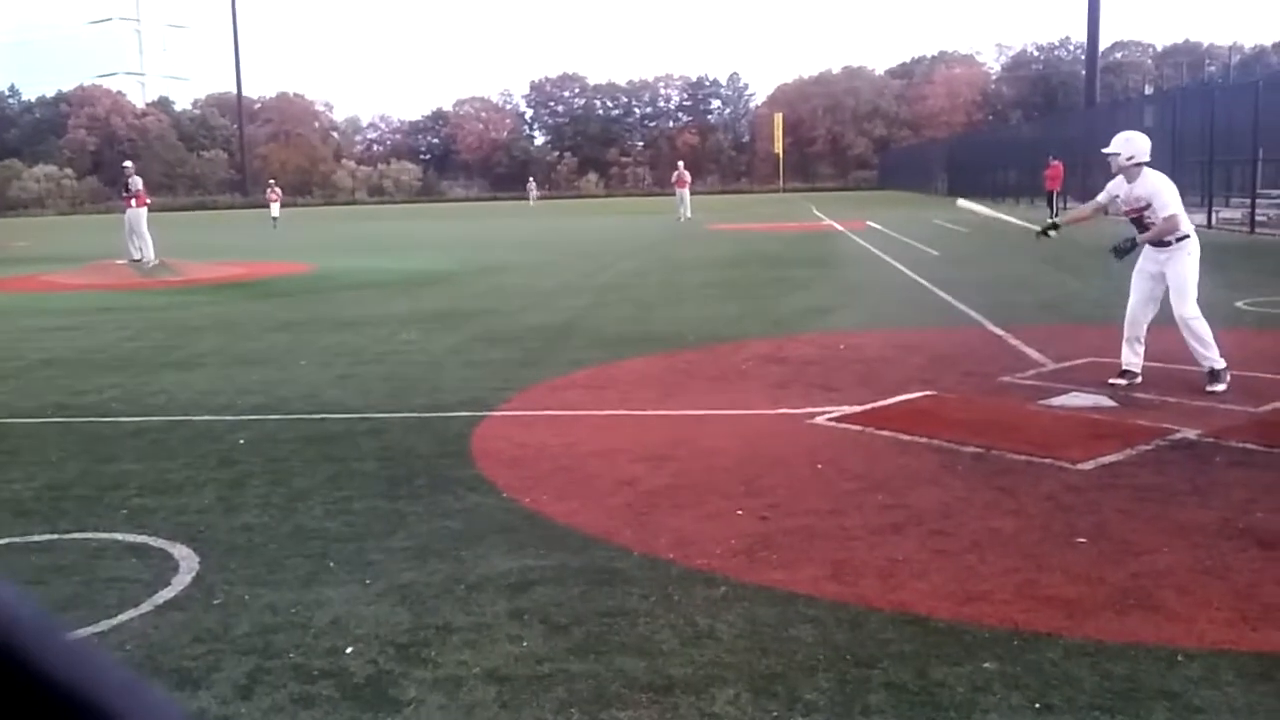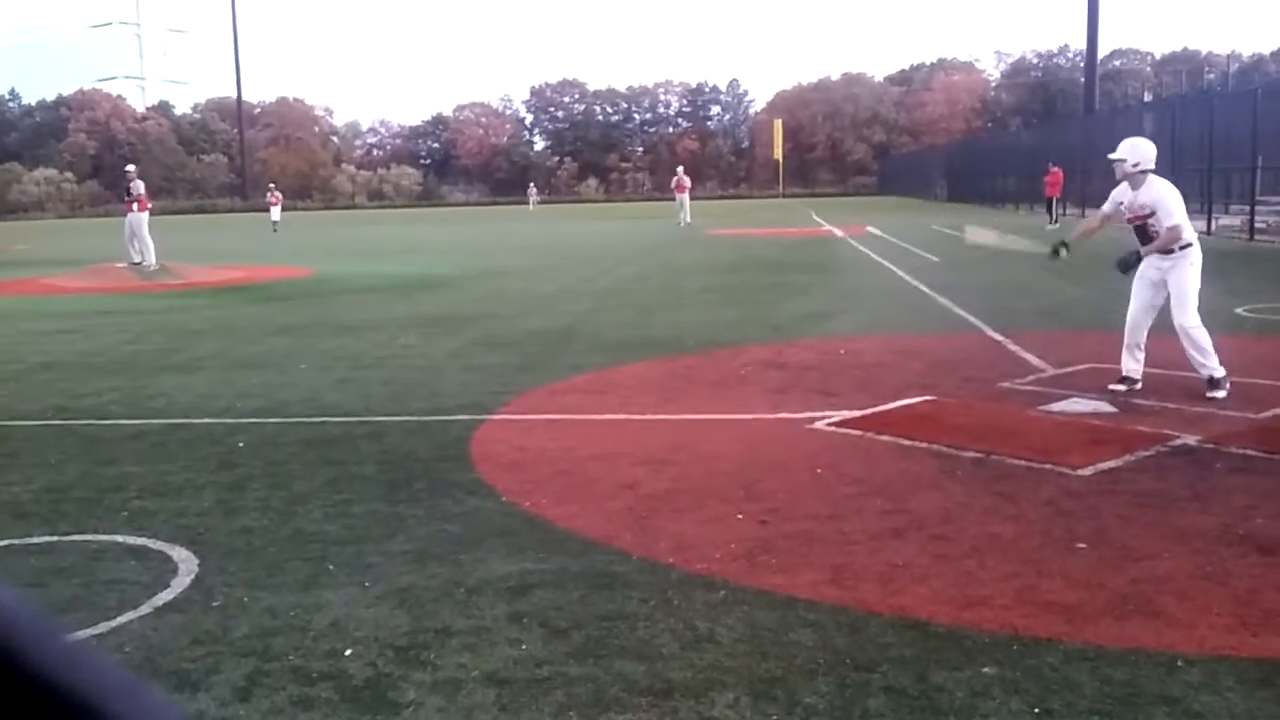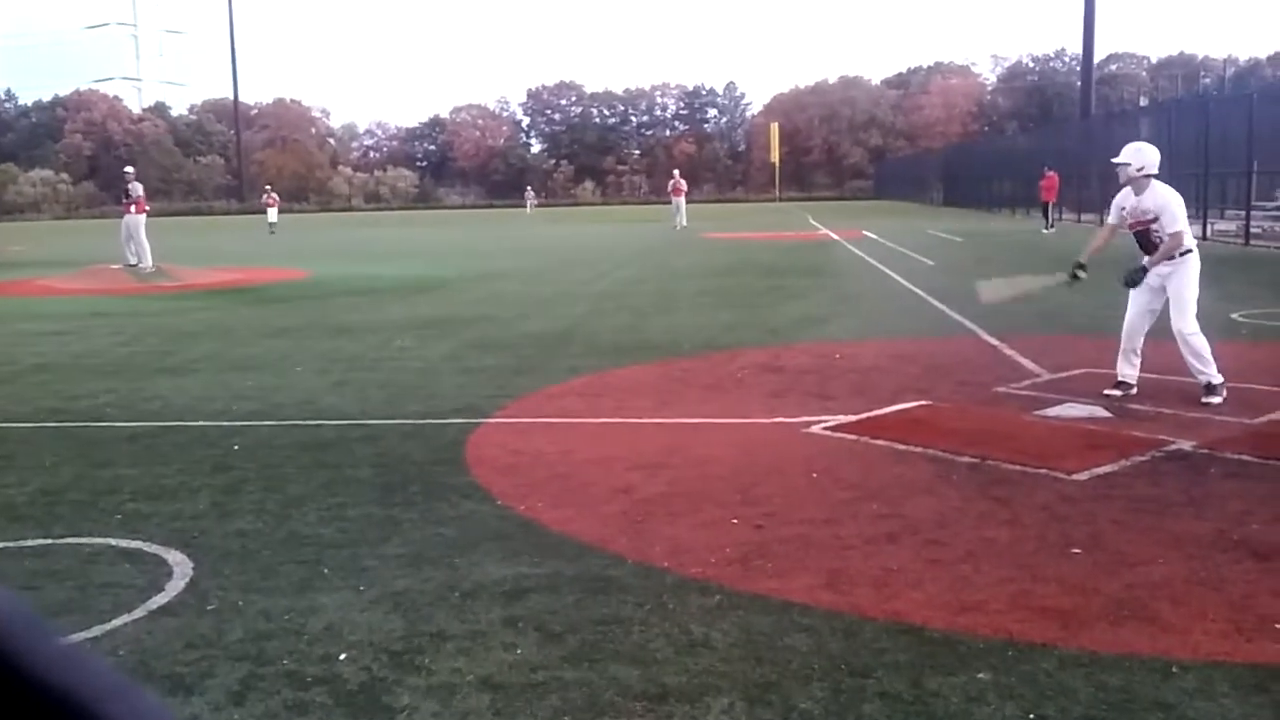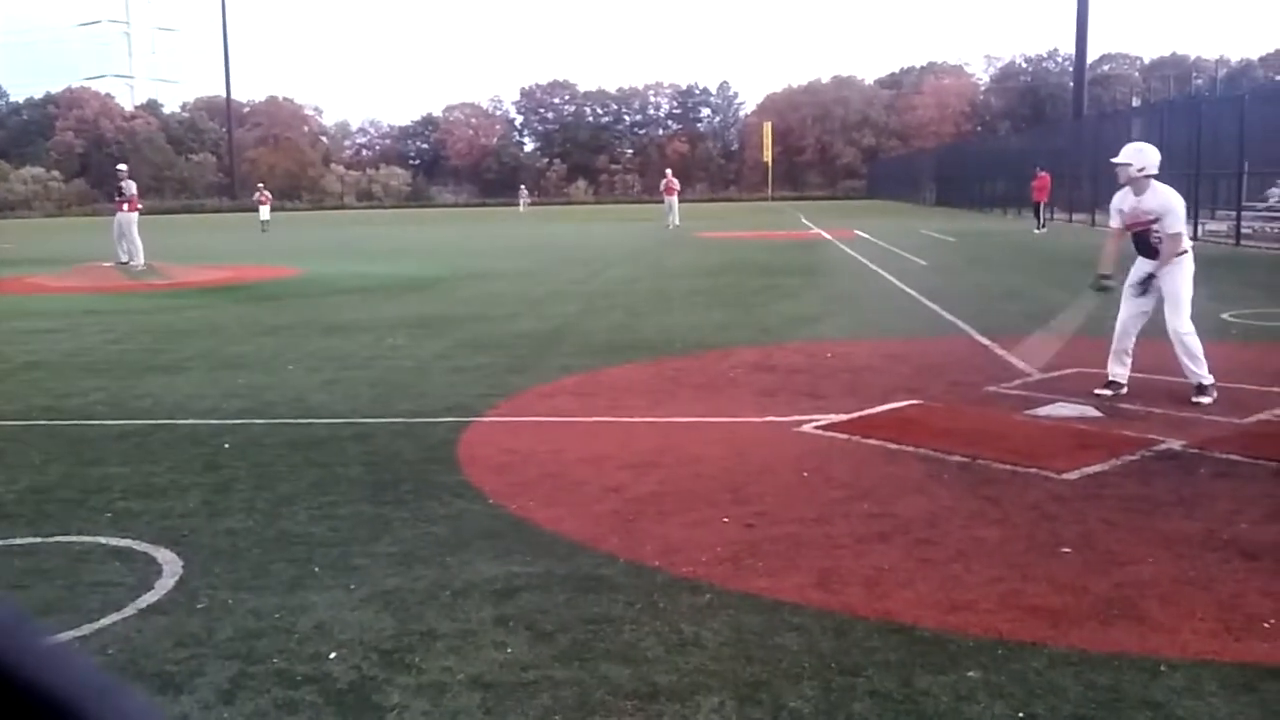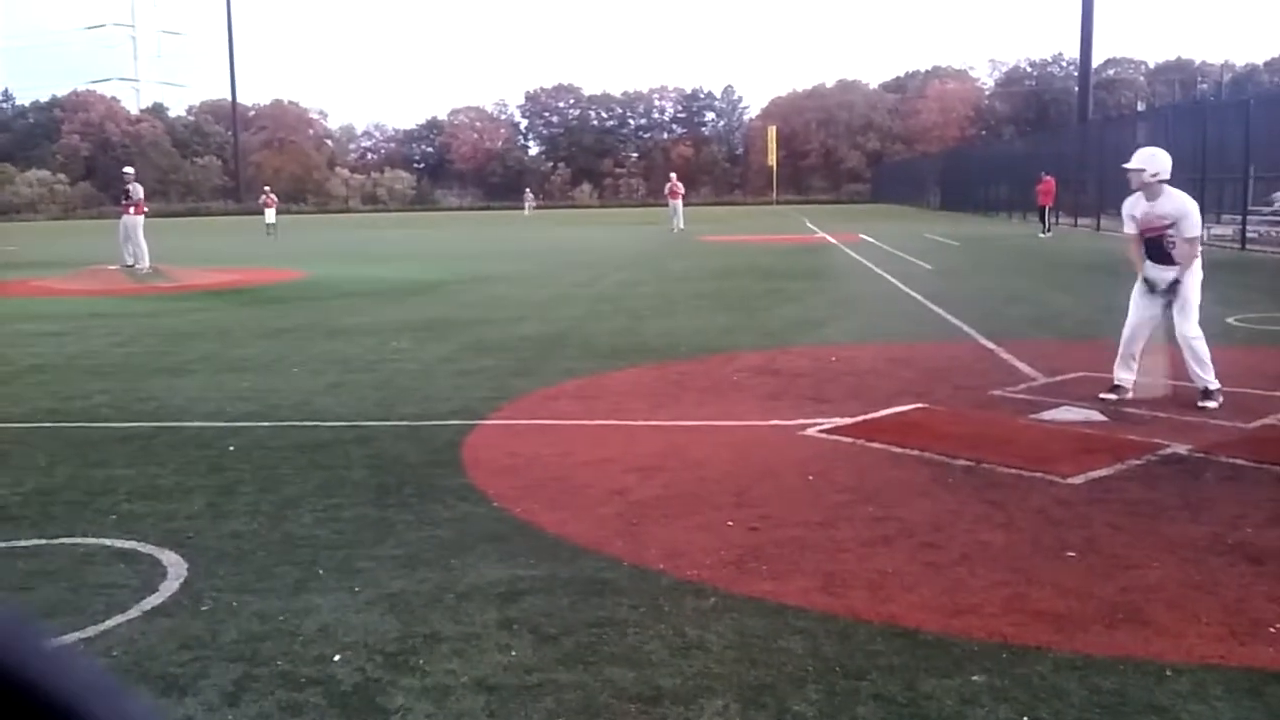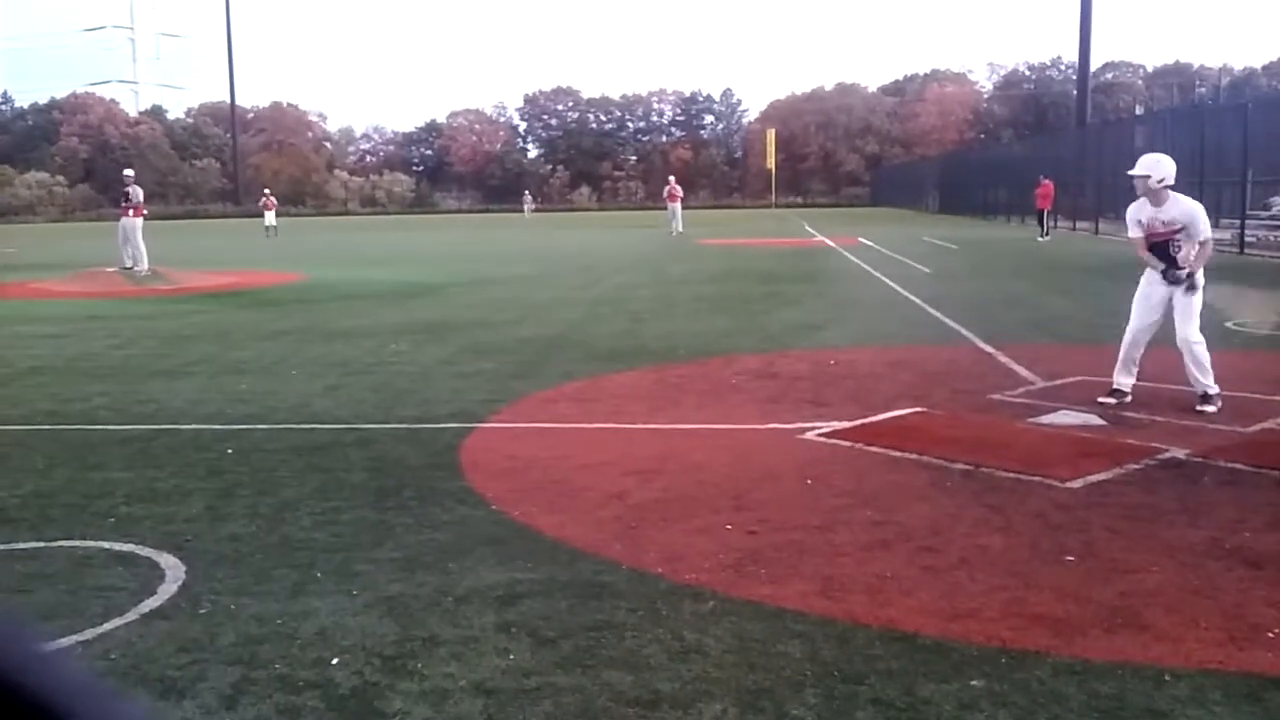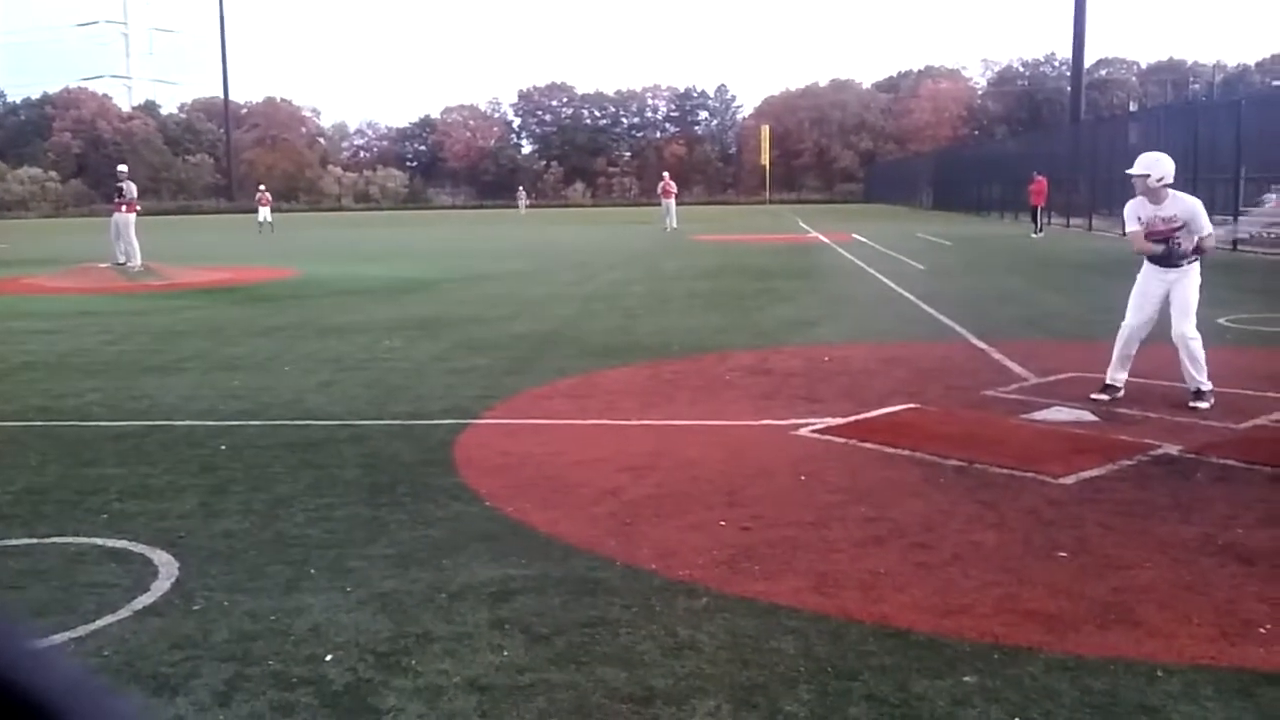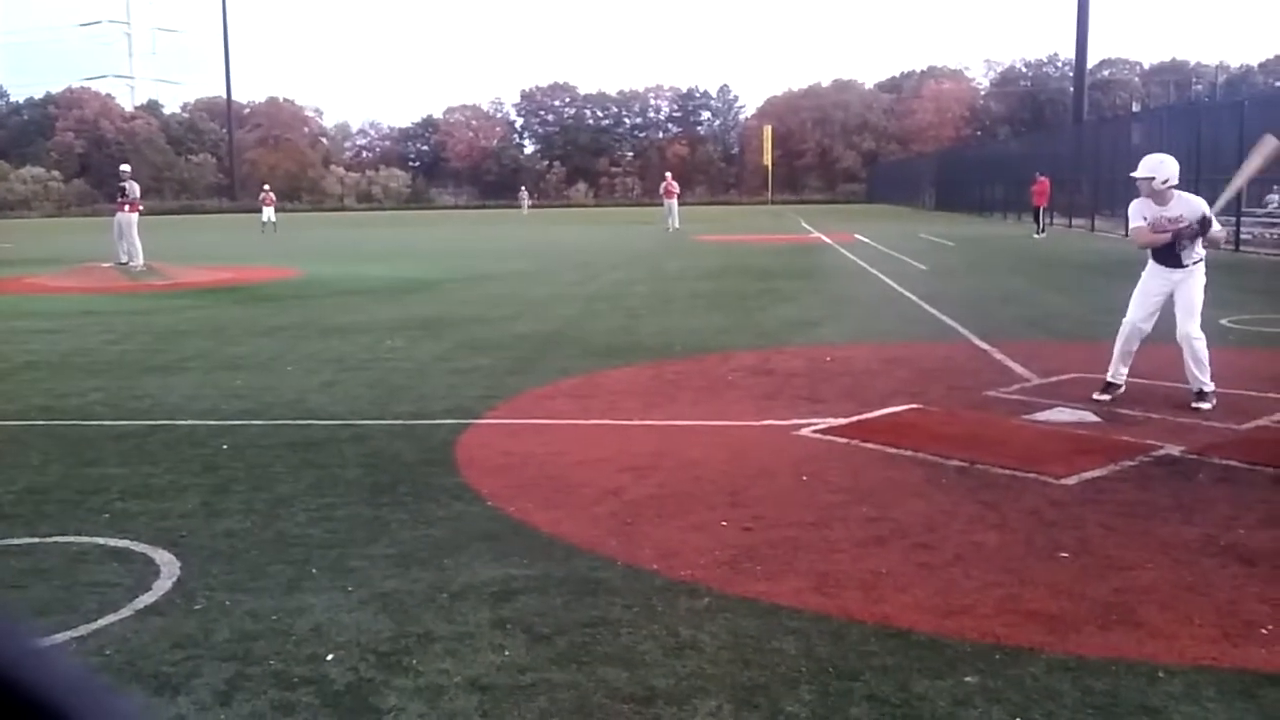
dt=0.1s
person 1, frame 1
left shoulder: (1157, 184)
right shoulder: (1117, 186)
left elbow: (1171, 225)
right elbow: (1091, 208)
left wrist: (1134, 241)
right wrist: (1057, 224)
left hip: (1179, 248)
right hip: (1152, 251)
left knee: (1185, 311)
right knee: (1136, 311)
left ankle: (1217, 368)
right ankle: (1130, 369)
person 1, frame 2
left shoulder: (1163, 192)
right shoulder: (1121, 193)
left elbow: (1175, 235)
right elbow: (1099, 219)
left wrist: (1140, 254)
right wrist: (1069, 241)
left hip: (1183, 257)
right hip: (1154, 260)
left knee: (1185, 320)
right knee: (1136, 318)
left ankle: (1216, 376)
right ankle: (1131, 374)
person 1, frame 3
left shoulder: (1166, 198)
right shoulder: (1122, 199)
left elbow: (1175, 242)
right elbow: (1106, 232)
left wrist: (1144, 269)
right wrist: (1082, 261)
left hip: (1181, 263)
right hip: (1149, 264)
left knee: (1183, 326)
right knee: (1133, 323)
left ankle: (1213, 382)
right ankle: (1126, 380)
person 1, frame 4
left shoulder: (1168, 198)
right shoulder: (1120, 199)
left elbow: (1175, 243)
right elbow: (1114, 239)
left wrist: (1153, 274)
right wrist: (1105, 273)
left hip: (1177, 264)
right hip: (1145, 263)
left knee: (1178, 326)
right knee: (1126, 322)
left ankle: (1204, 382)
right ankle: (1118, 379)
person 1, frame 5
left shoulder: (1183, 203)
right shoulder: (1131, 205)
left elbow: (1193, 246)
right elbow: (1133, 245)
left wrist: (1177, 280)
right wrist: (1144, 277)
left hip: (1185, 272)
right hip: (1154, 270)
left knee: (1187, 331)
right knee: (1134, 326)
left ankle: (1210, 387)
right ankle: (1123, 383)
person 1, frame 6
left shoulder: (1189, 208)
right shoulder: (1135, 210)
left elbow: (1206, 246)
right elbow: (1140, 249)
left wrist: (1193, 274)
right wrist: (1164, 270)
left hip: (1187, 275)
right hip: (1157, 275)
left knee: (1188, 336)
right knee: (1135, 331)
left ankle: (1209, 391)
right ankle: (1122, 387)
person 1, frame 7
left shoulder: (1189, 205)
right shoulder: (1133, 207)
left elbow: (1209, 240)
right elbow: (1137, 245)
left wrist: (1200, 247)
right wrist: (1166, 250)
left hip: (1185, 272)
right hip: (1153, 271)
left knee: (1184, 331)
right knee: (1131, 327)
left ankle: (1202, 388)
right ankle: (1114, 382)
person 1, frame 8
left shoulder: (1194, 204)
right shoulder: (1138, 207)
left elbow: (1219, 238)
right elbow: (1141, 240)
left wrist: (1206, 231)
right wrist: (1179, 235)
left hip: (1190, 272)
right hip: (1157, 270)
left knee: (1188, 331)
right knee: (1133, 323)
left ankle: (1204, 388)
right ankle: (1115, 380)
